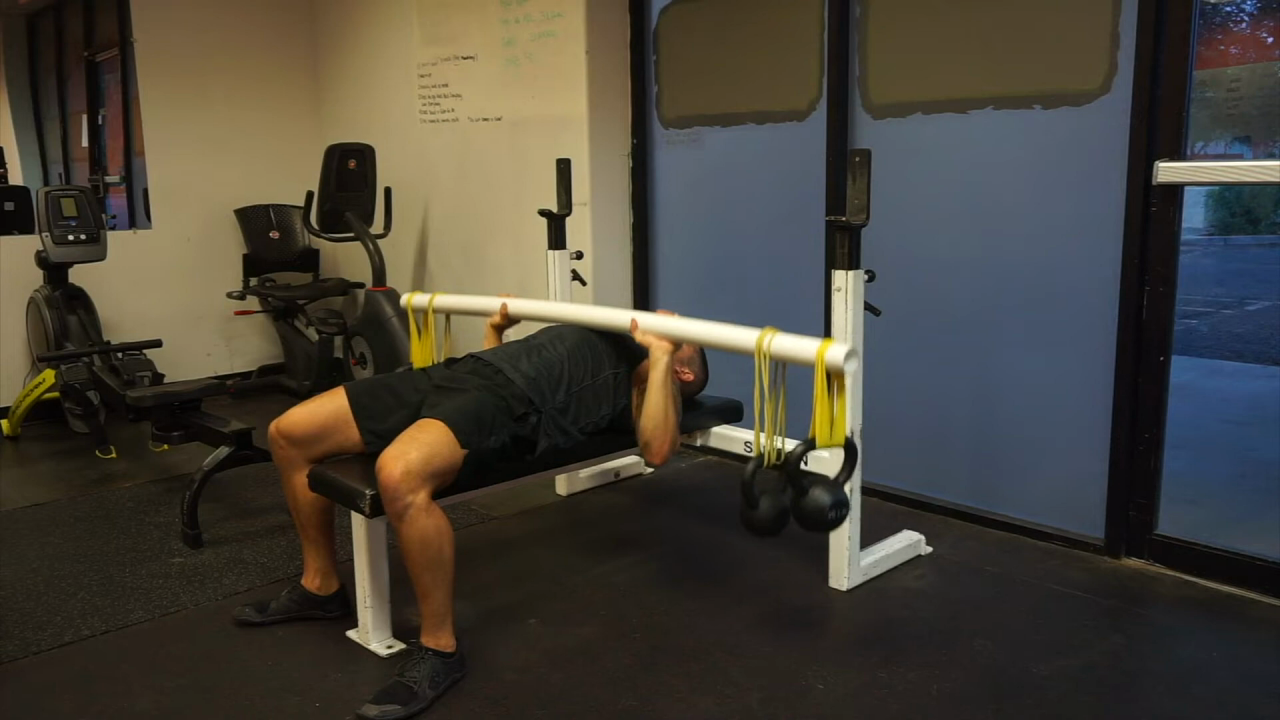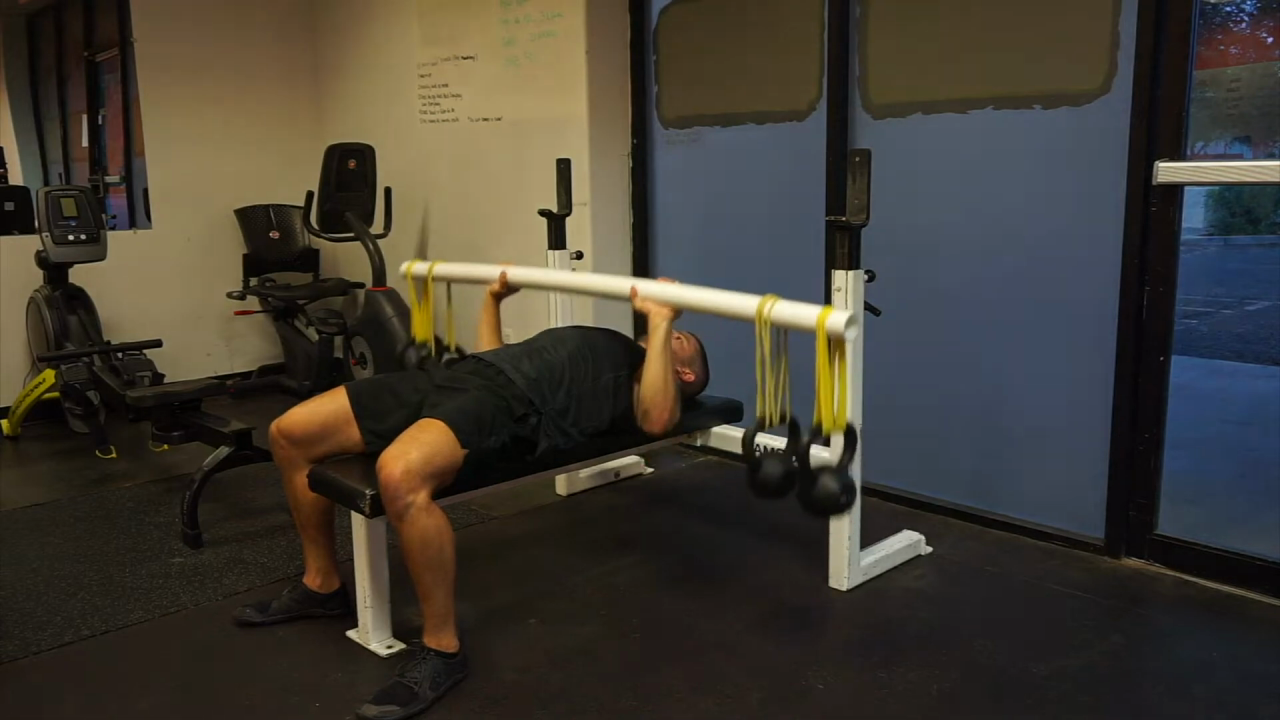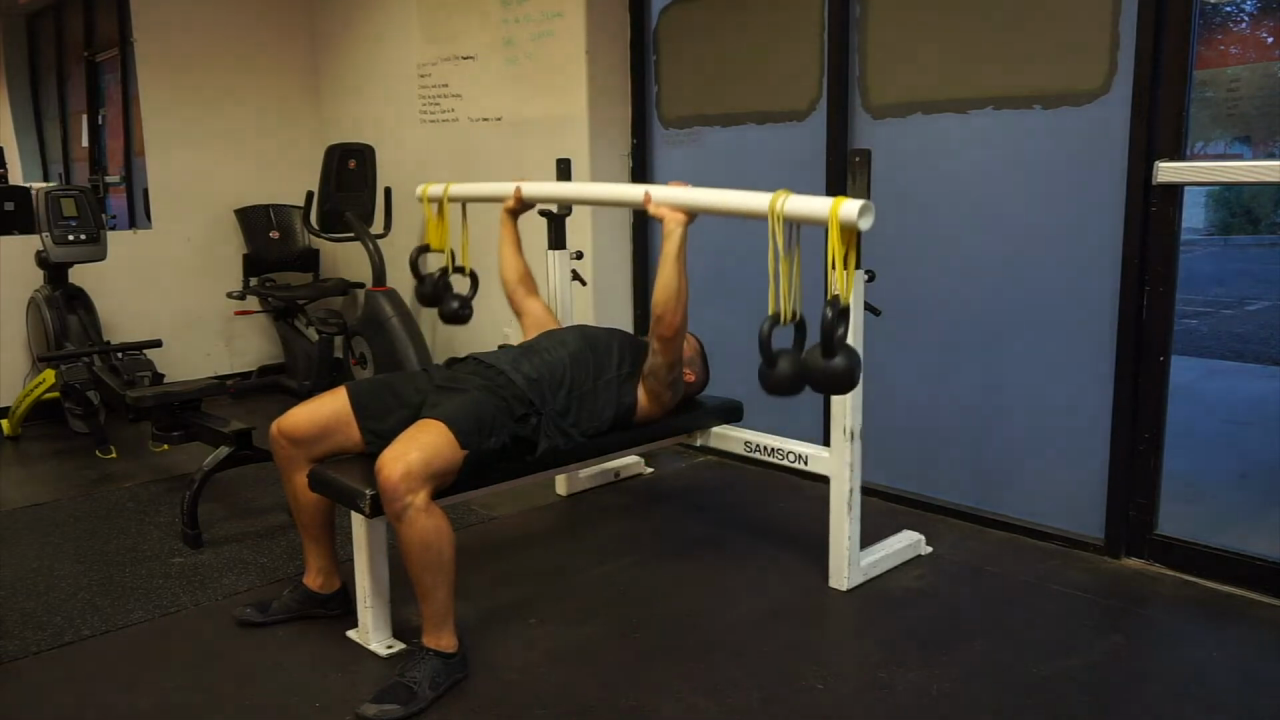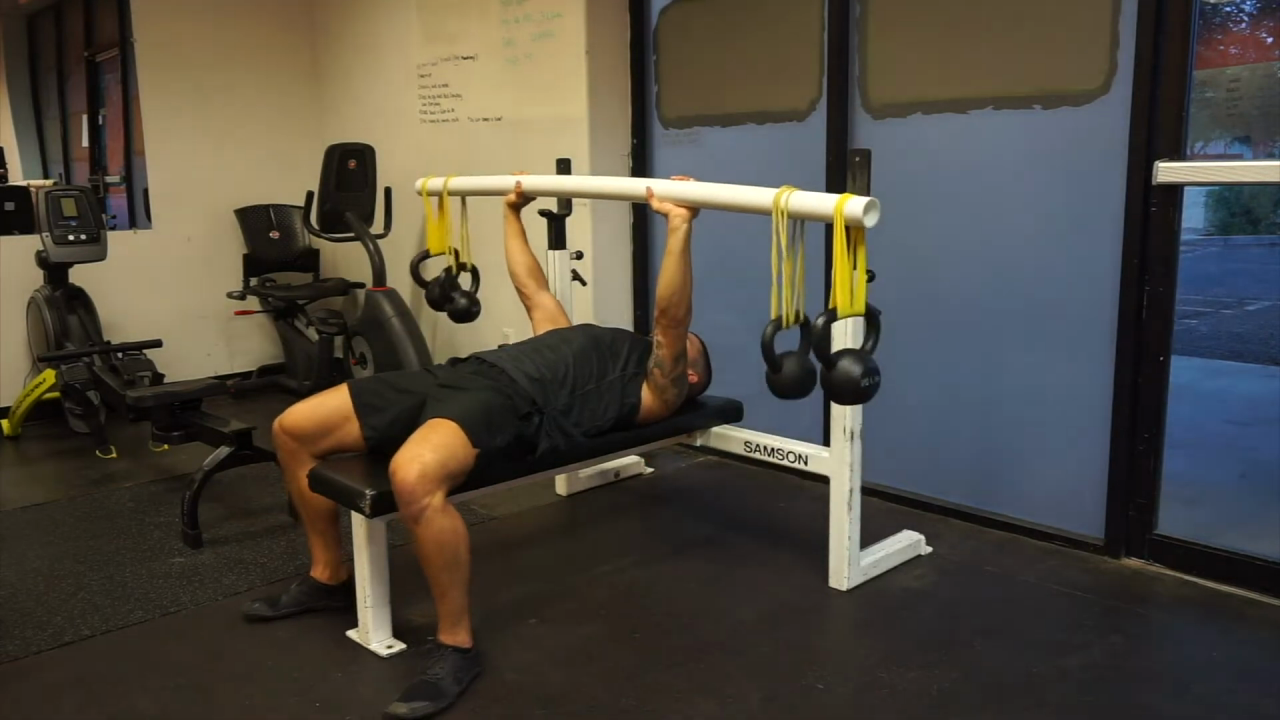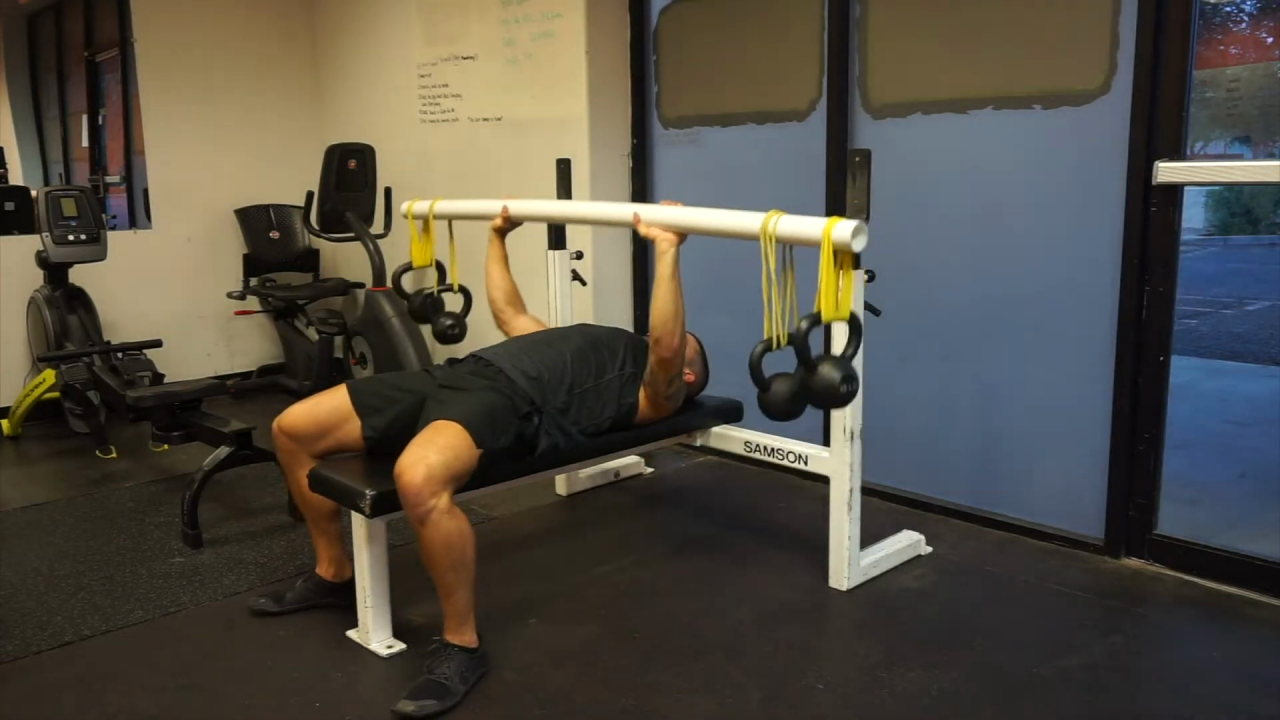
dt=0.5s
person 1, frame 1
left shoulder: (648, 376)
right shoulder: (598, 349)
left elbow: (657, 450)
left wrist: (660, 352)
right wrist: (495, 328)
left hip: (510, 401)
left knee: (401, 476)
right knee: (289, 434)
left ankle: (439, 649)
right ankle: (320, 586)
person 1, frame 2
left shoulder: (645, 372)
right shoulder: (603, 353)
left elbow: (658, 420)
left wrist: (659, 321)
right wrist: (492, 300)
left hip: (510, 400)
left knee: (400, 475)
right knee: (289, 432)
left ankle: (441, 649)
right ankle: (321, 584)
person 1, frame 3
left shoulder: (656, 387)
right shoulder: (589, 351)
left elbow: (667, 325)
right elbow: (522, 296)
left wrist: (675, 229)
right wrist: (510, 218)
left hip: (512, 402)
right hip: (461, 375)
left knee: (400, 476)
right knee: (289, 434)
left ankle: (441, 650)
right ankle: (321, 585)
person 1, frame 4
left shoulder: (660, 387)
right shoulder: (589, 347)
left elbow: (672, 318)
right elbow: (534, 289)
left wrist: (679, 226)
right wrist: (513, 212)
left hip: (512, 401)
right hip: (460, 374)
left knee: (415, 478)
right knee: (293, 429)
left ankle: (455, 647)
right ankle: (329, 577)
person 1, frame 5
left shoulder: (658, 391)
right shoulder: (592, 354)
left elbow: (666, 350)
right elbow: (509, 316)
left wrist: (666, 250)
right wrist: (498, 236)
left hip: (512, 399)
left knee: (420, 480)
right knee: (291, 429)
left ankle: (461, 647)
right ankle: (334, 574)
